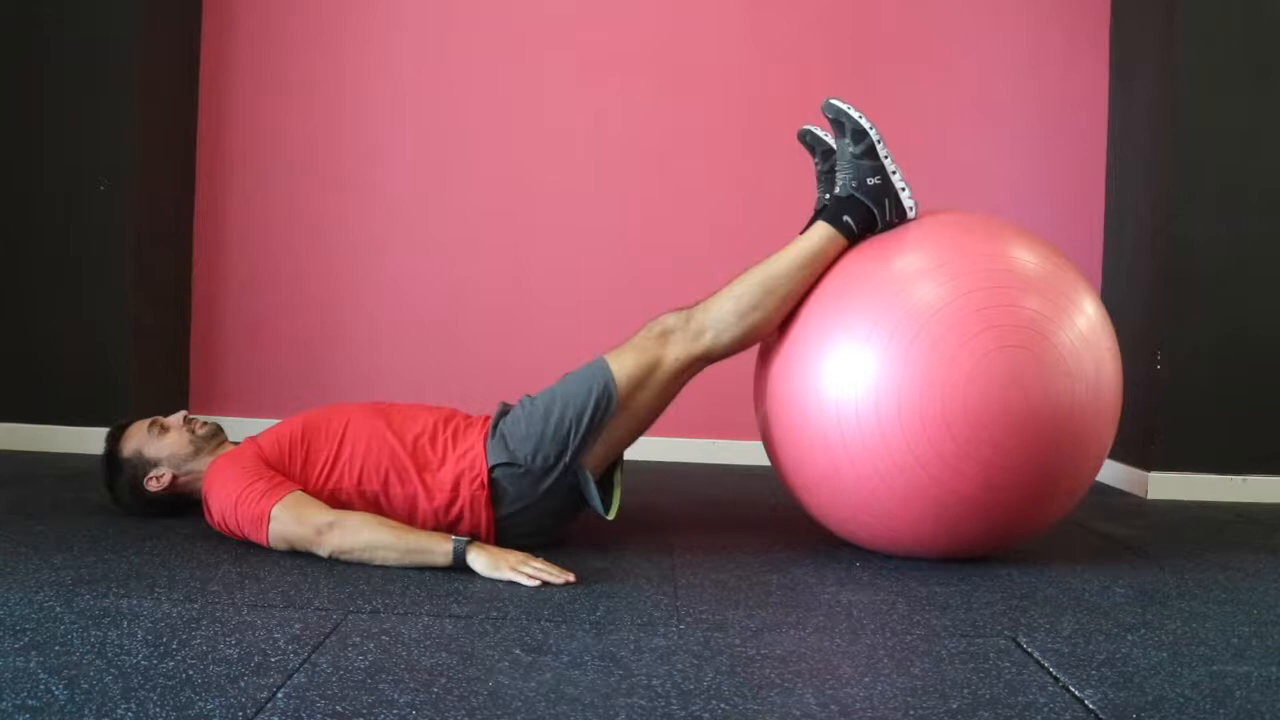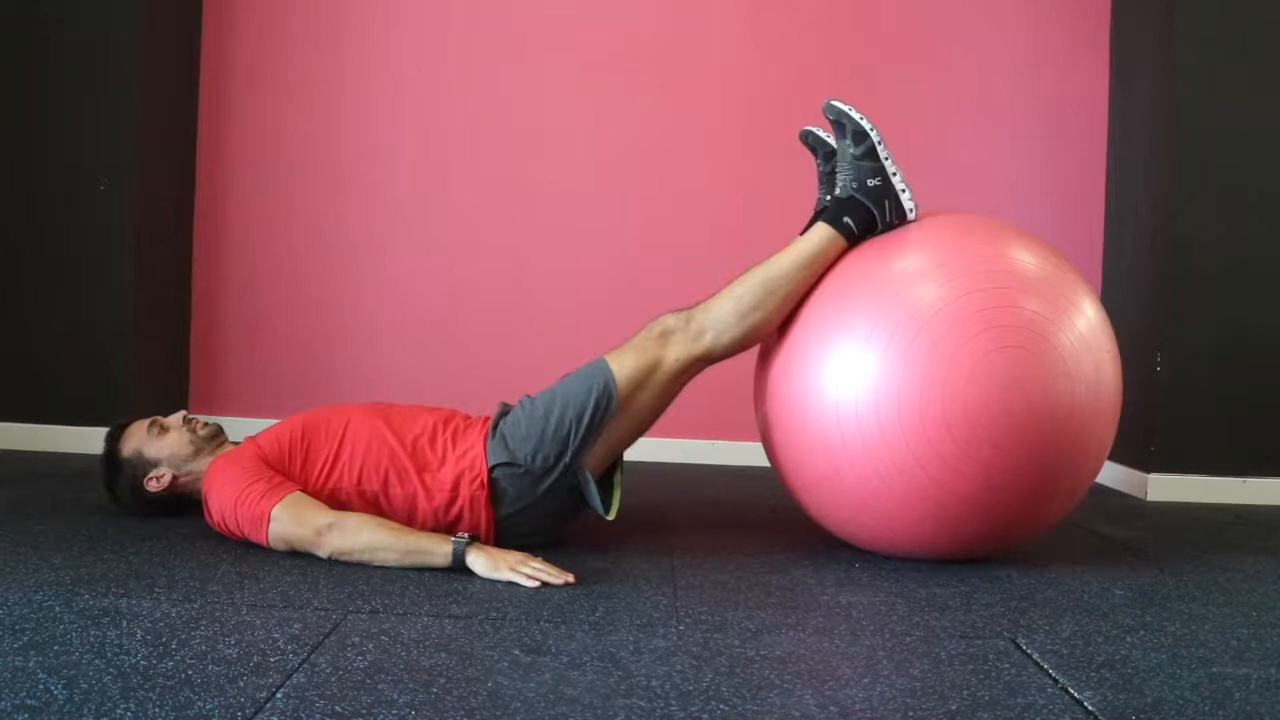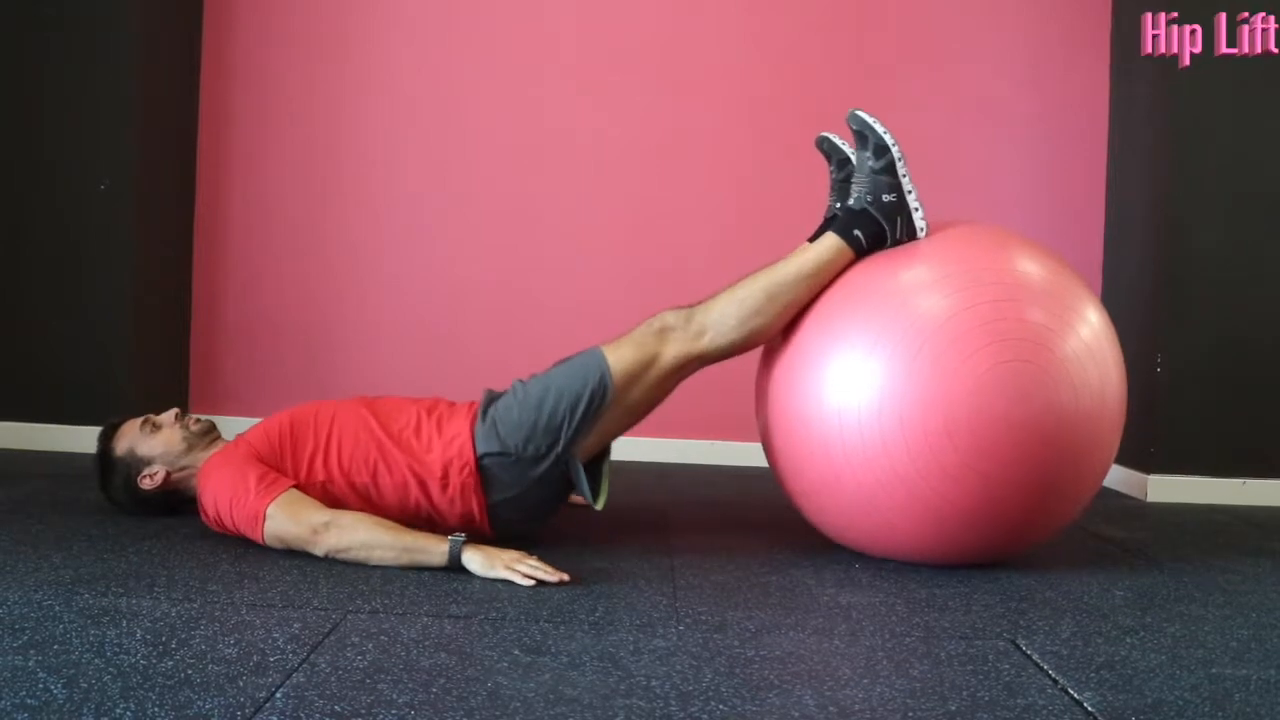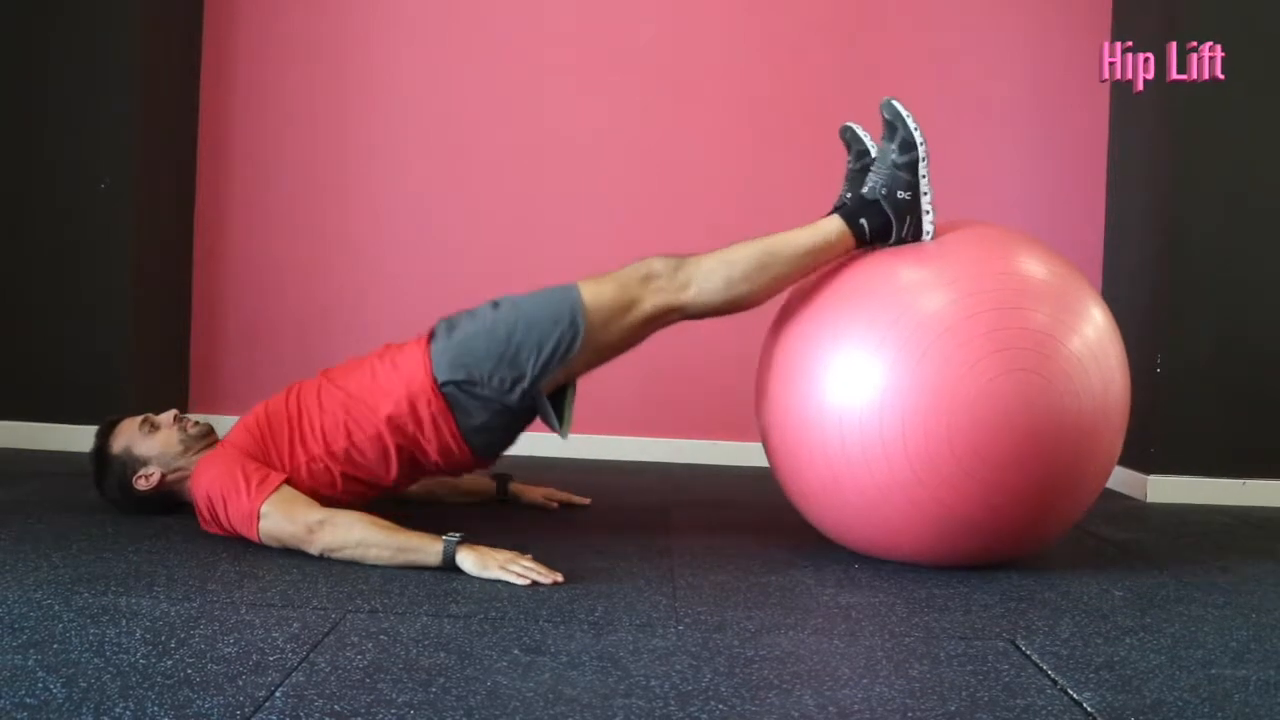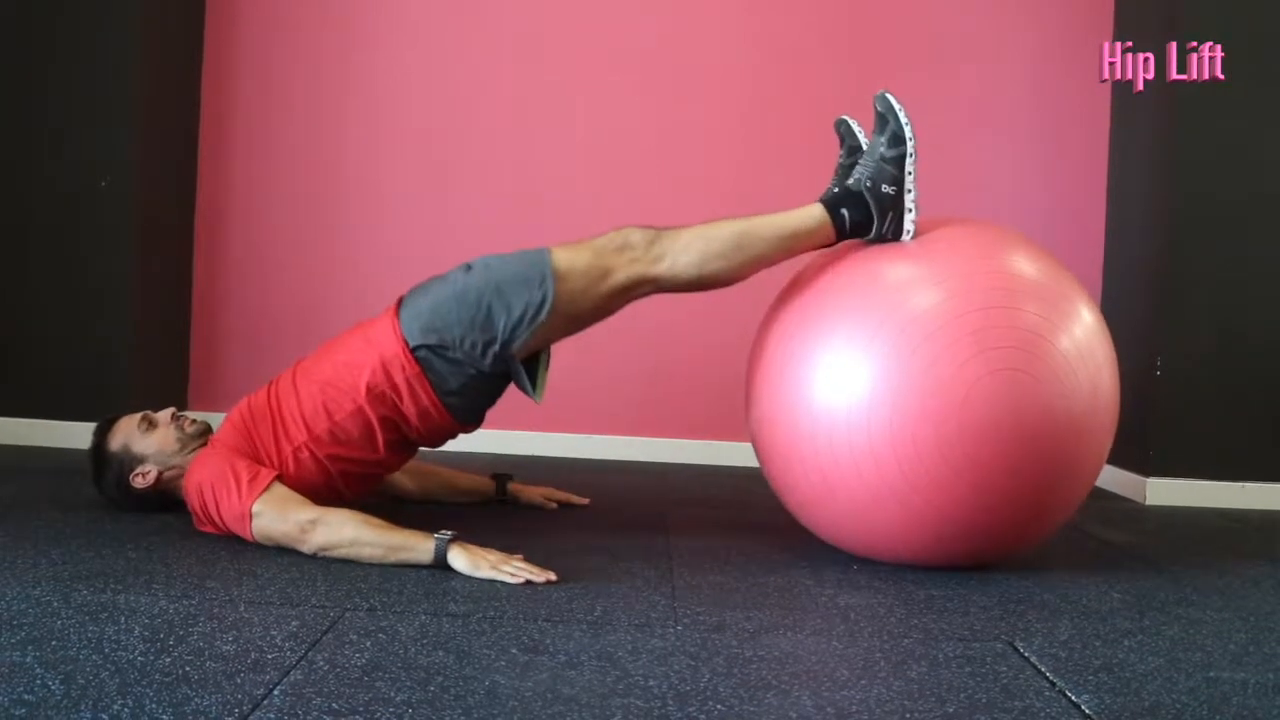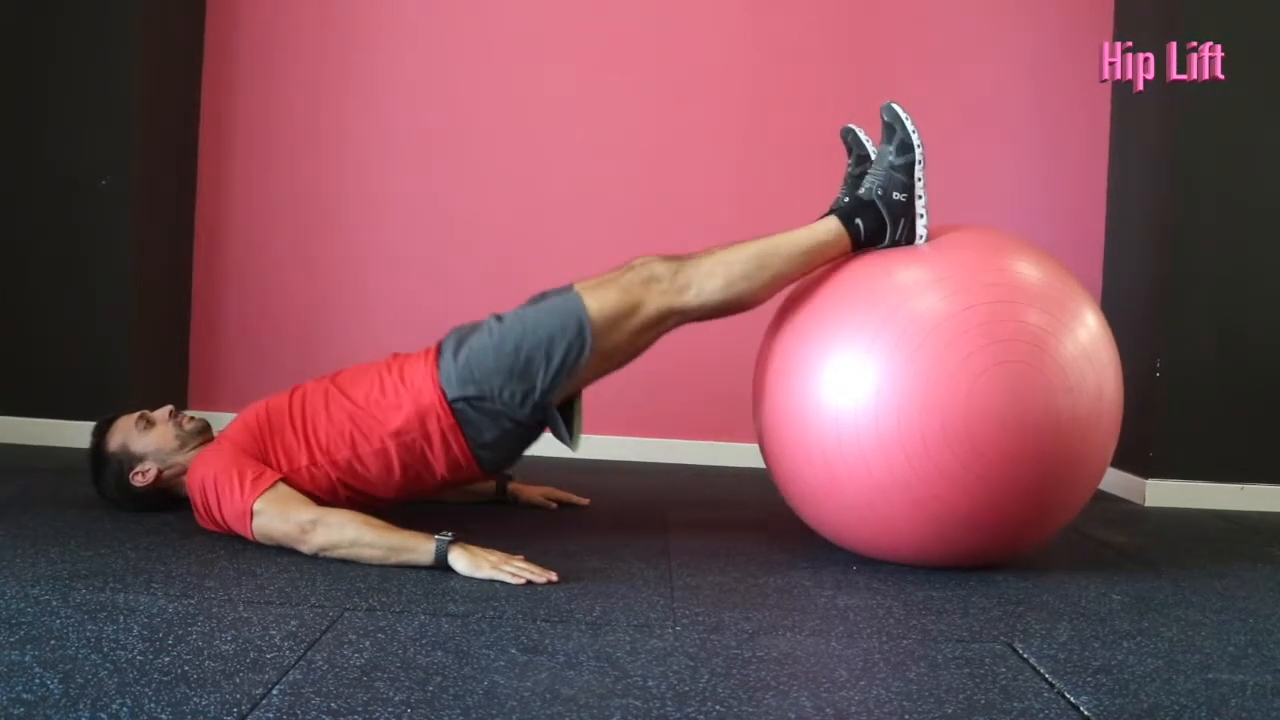
dt=0.5s
person 1, frame 1
left shoulder: (258, 463)
right shoulder: (232, 489)
right elbow: (330, 535)
left wrist: (570, 473)
right wrist: (471, 550)
left hip: (491, 449)
right hip: (498, 476)
left knee: (674, 338)
right knee: (677, 340)
left ankle: (834, 222)
right ankle: (851, 215)
person 1, frame 2
left shoulder: (260, 464)
right shoulder: (232, 489)
right elbow: (329, 535)
left wrist: (571, 474)
right wrist: (469, 551)
left hip: (494, 460)
right hip: (499, 481)
left knee: (674, 336)
right knee: (678, 339)
left ankle: (834, 220)
right ankle: (854, 215)
person 1, frame 3
left shoulder: (247, 463)
right shoulder: (227, 484)
right elbow: (324, 533)
left wrist: (532, 481)
right wrist: (465, 549)
left hip: (479, 443)
right hip: (485, 461)
left knee: (672, 335)
right knee: (673, 339)
left ankle: (842, 233)
right ankle: (864, 228)
person 1, frame 4
left shoulder: (238, 464)
right shoulder: (219, 486)
right elbow: (317, 531)
right wrist: (456, 551)
left hip: (454, 391)
right hip: (452, 385)
left knee: (653, 284)
right knee: (659, 285)
left ankle: (857, 218)
right ankle: (870, 220)
person 1, frame 5
left shoulder: (233, 464)
right shoulder: (213, 482)
left elbow: (383, 468)
right elbow: (310, 532)
right wrist: (448, 551)
left hip: (432, 356)
left knee: (633, 262)
right knee: (636, 257)
left ankle: (841, 211)
right ankle: (852, 213)
person 1, frame 6
left shoulder: (235, 457)
right shoulder: (216, 479)
right elbow: (309, 530)
left wrist: (501, 483)
right wrist: (447, 551)
left hip: (454, 409)
right hip: (457, 402)
left knee: (654, 282)
right knee: (662, 285)
left ankle: (849, 222)
right ankle: (867, 222)
